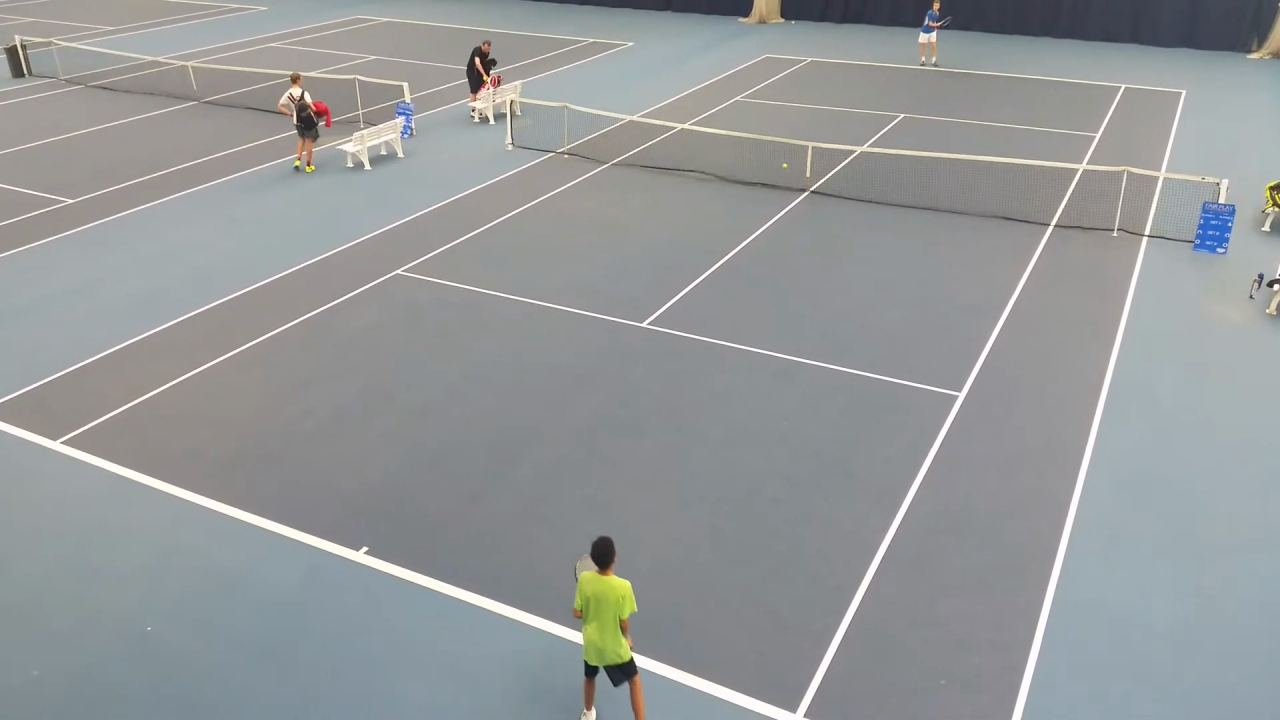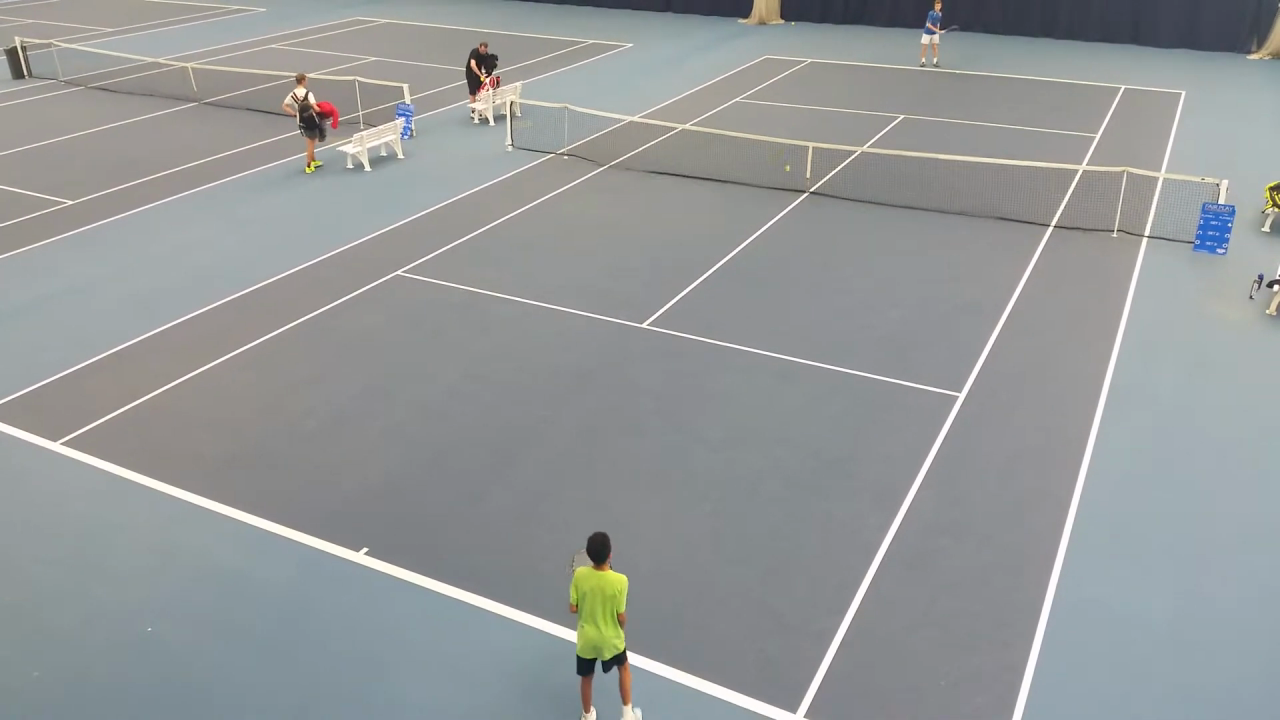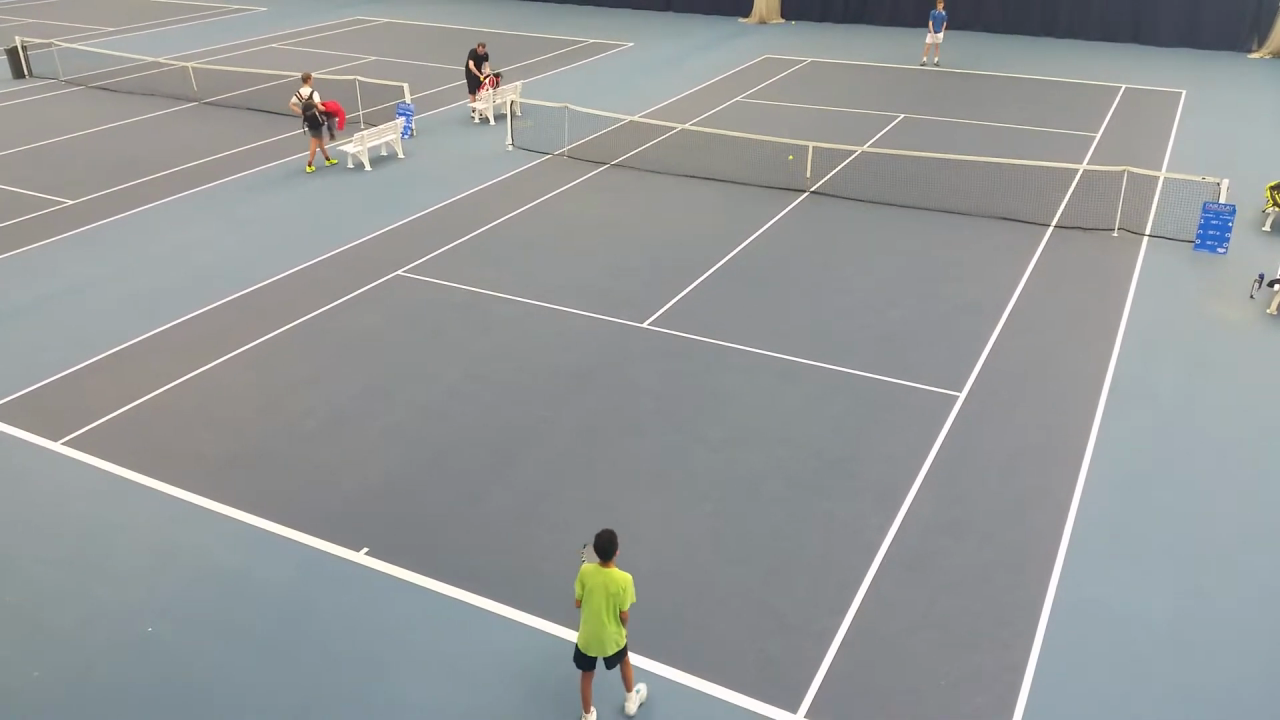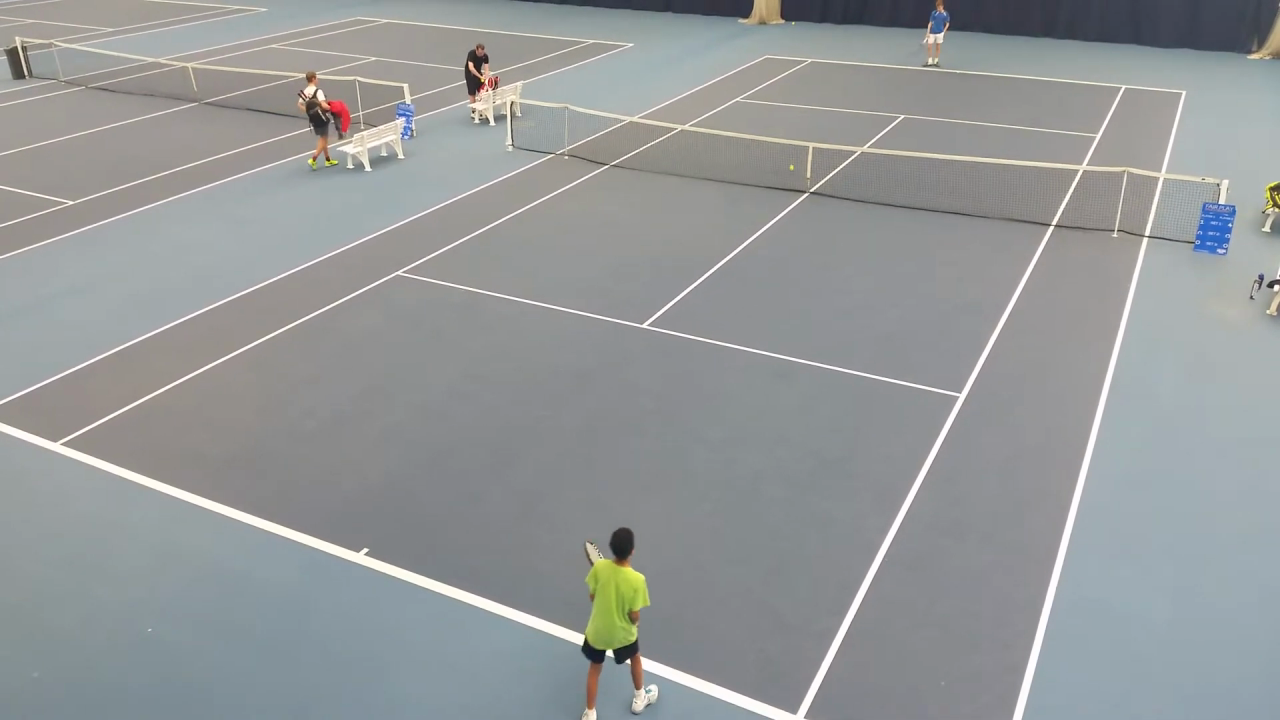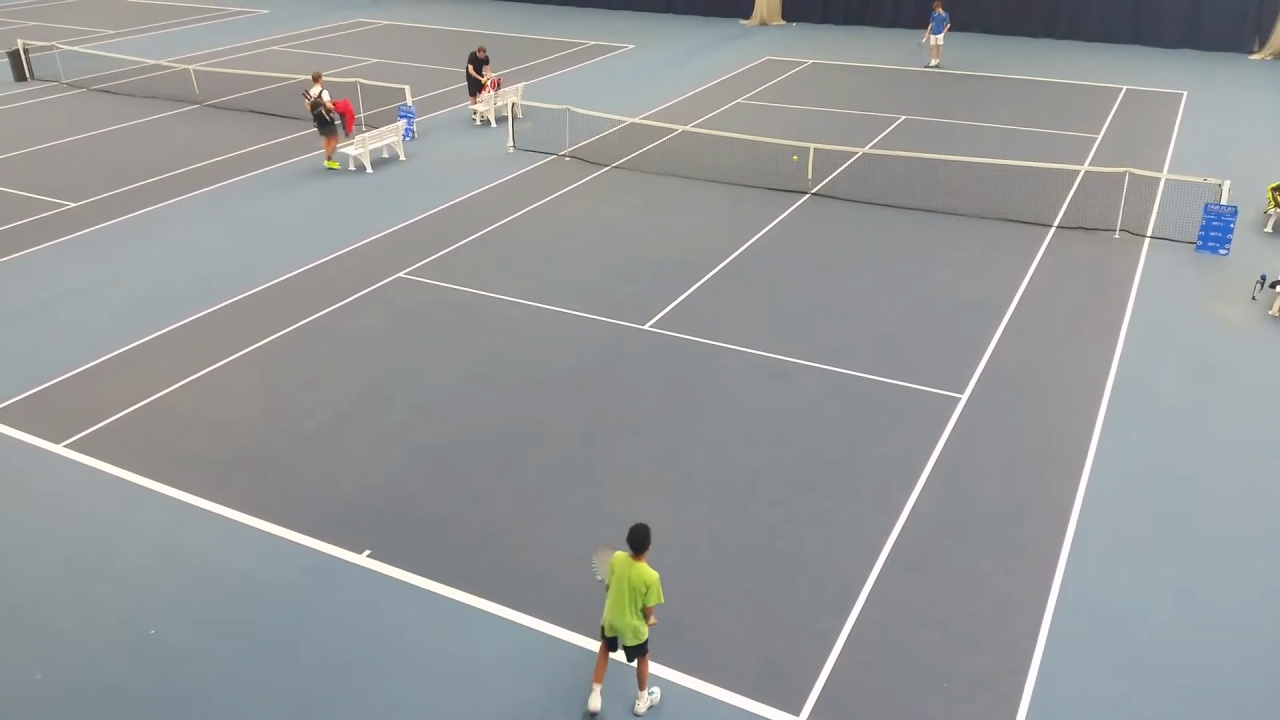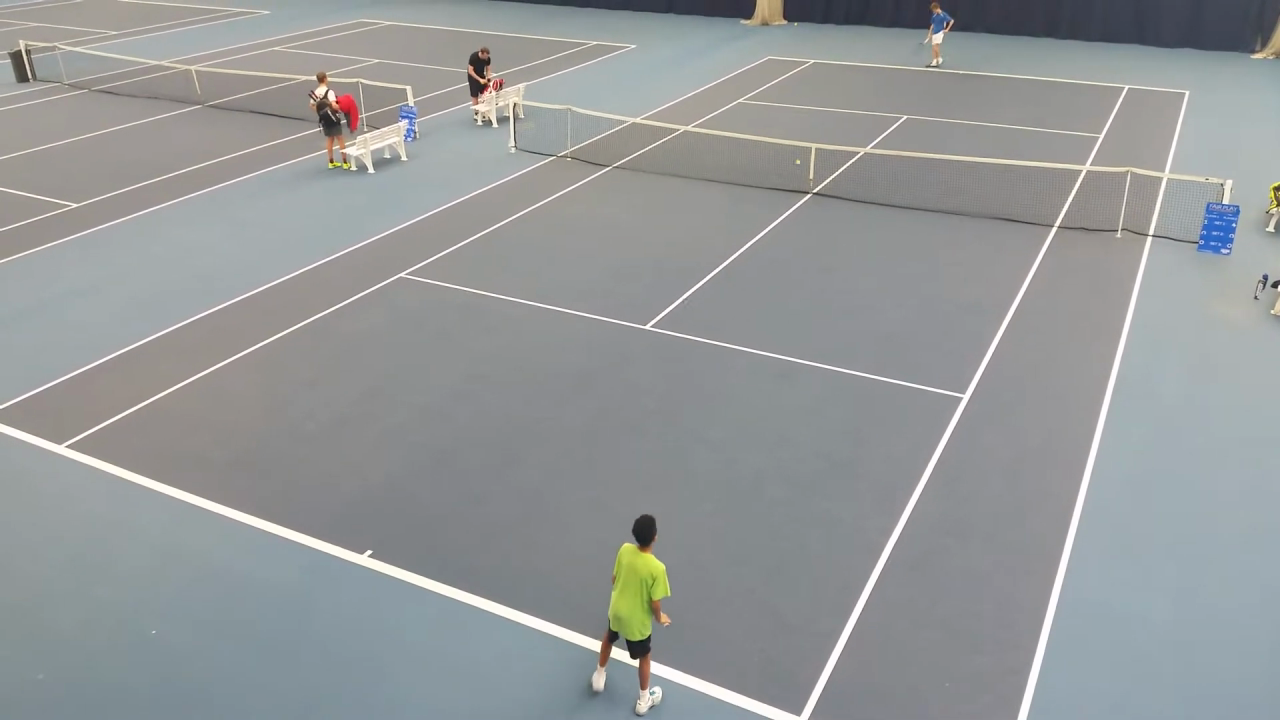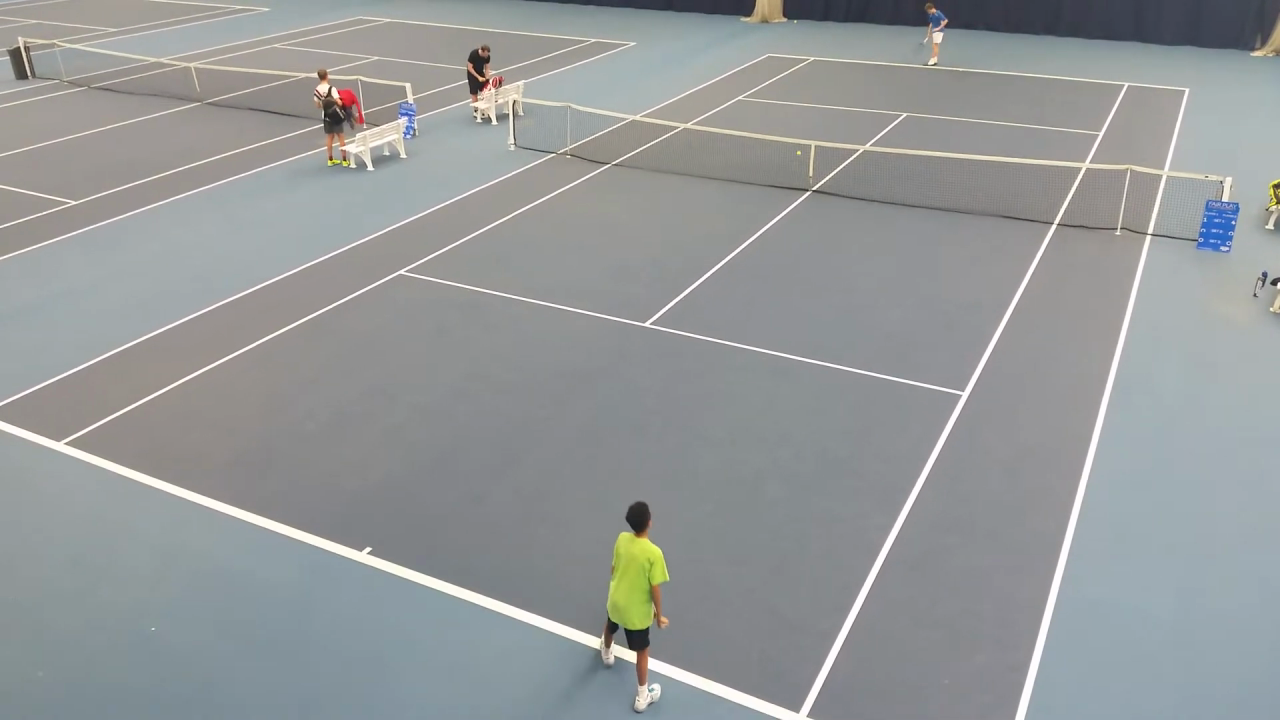
dt=0.2s
person 1, frame 1
left shoulder: (584, 579)
right shoulder: (623, 587)
left elbow: (577, 613)
right elbow: (624, 622)
right wrist: (626, 638)
left hip: (591, 643)
right hip: (614, 646)
left knee: (590, 677)
right knee: (635, 681)
person 1, frame 2
left shoulder: (580, 575)
right shoulder: (620, 581)
left elbow: (573, 608)
right elbow: (621, 615)
right wrist: (622, 631)
left hip: (586, 639)
right hip: (611, 639)
left knee: (586, 677)
right knee: (624, 667)
person 1, frame 3
left shoulder: (585, 571)
right shoulder: (624, 579)
left elbow: (578, 603)
right elbow: (624, 614)
right wrist: (623, 628)
left hip: (588, 635)
right hip: (612, 635)
left knee: (587, 675)
right knee: (625, 662)
right ankle: (631, 702)
person 1, frame 4
left shoulder: (599, 566)
right shoulder: (636, 579)
left elbow: (592, 595)
right elbow: (634, 614)
right wrist: (633, 624)
left hip: (597, 629)
right hip: (622, 631)
left knee: (595, 668)
right knee: (635, 658)
right ankle: (639, 699)
person 1, frame 5
left shoulder: (617, 559)
right shoulder: (651, 576)
left elbow: (608, 588)
right elbow: (648, 610)
right wrist: (649, 619)
left hip: (611, 620)
right hip: (633, 627)
left knee: (604, 651)
right knee: (642, 659)
left ankle: (595, 695)
right ankle: (642, 701)
person 1, frame 6
left shoulder: (625, 550)
right shoulder: (657, 568)
left elbow: (614, 580)
right elbow: (655, 604)
right wrist: (660, 617)
left hip: (616, 611)
right hip: (638, 620)
left knee: (609, 638)
right knee: (644, 657)
left ankle: (600, 675)
right ankle: (643, 700)
person 1, frame 7
left shoulder: (622, 539)
right shoulder: (654, 553)
left elbow: (613, 570)
right elbow: (655, 589)
right wrist: (659, 614)
left hip: (615, 601)
right hip: (637, 610)
left knee: (610, 627)
right knee: (642, 651)
left ankle: (607, 653)
right ankle: (642, 696)
